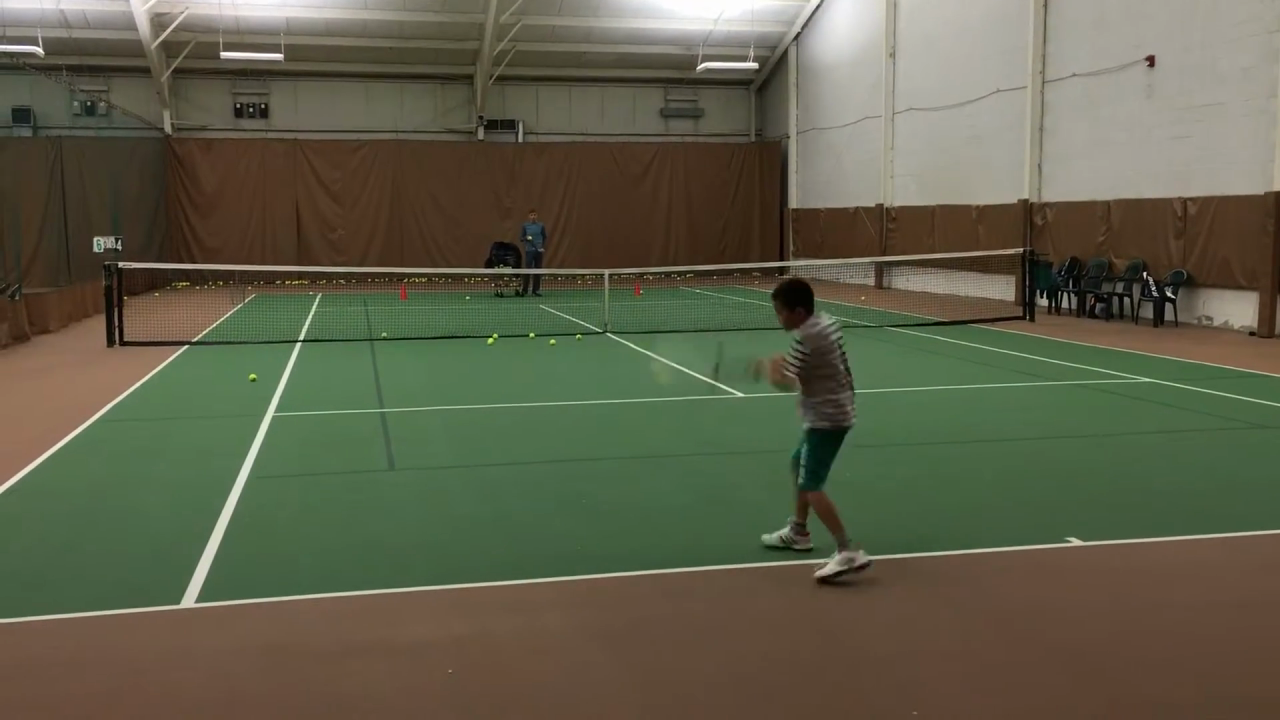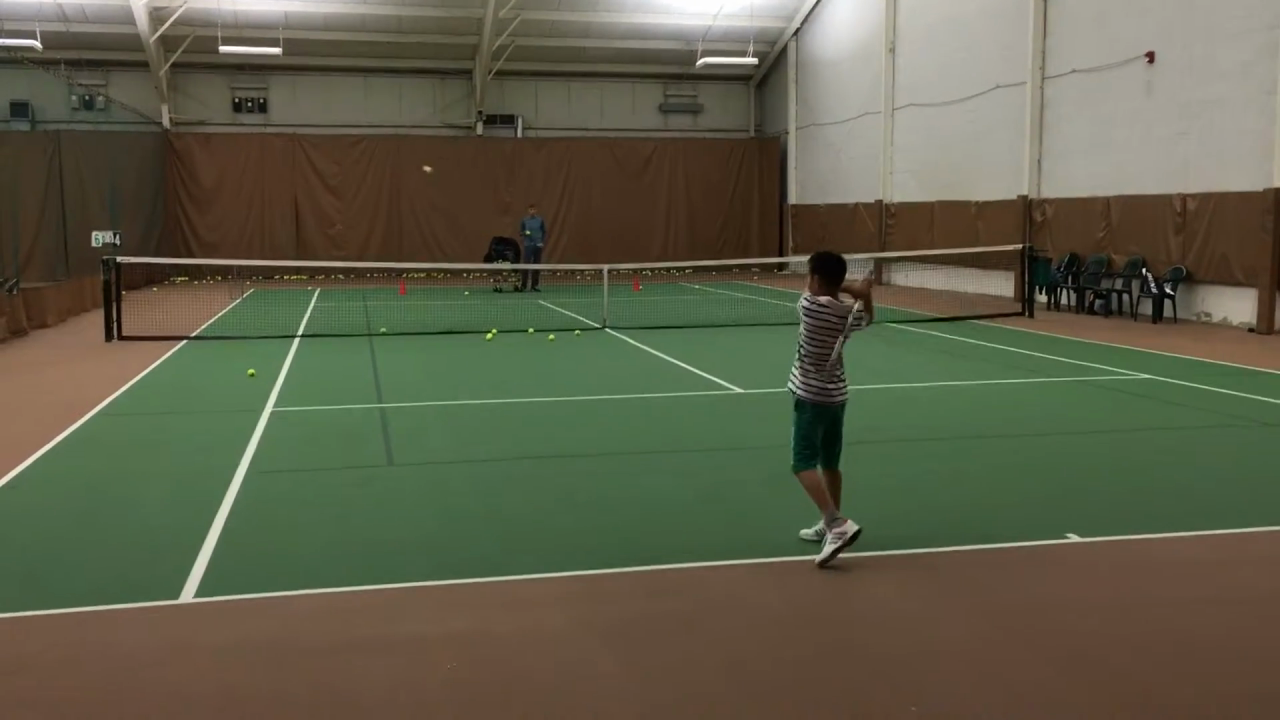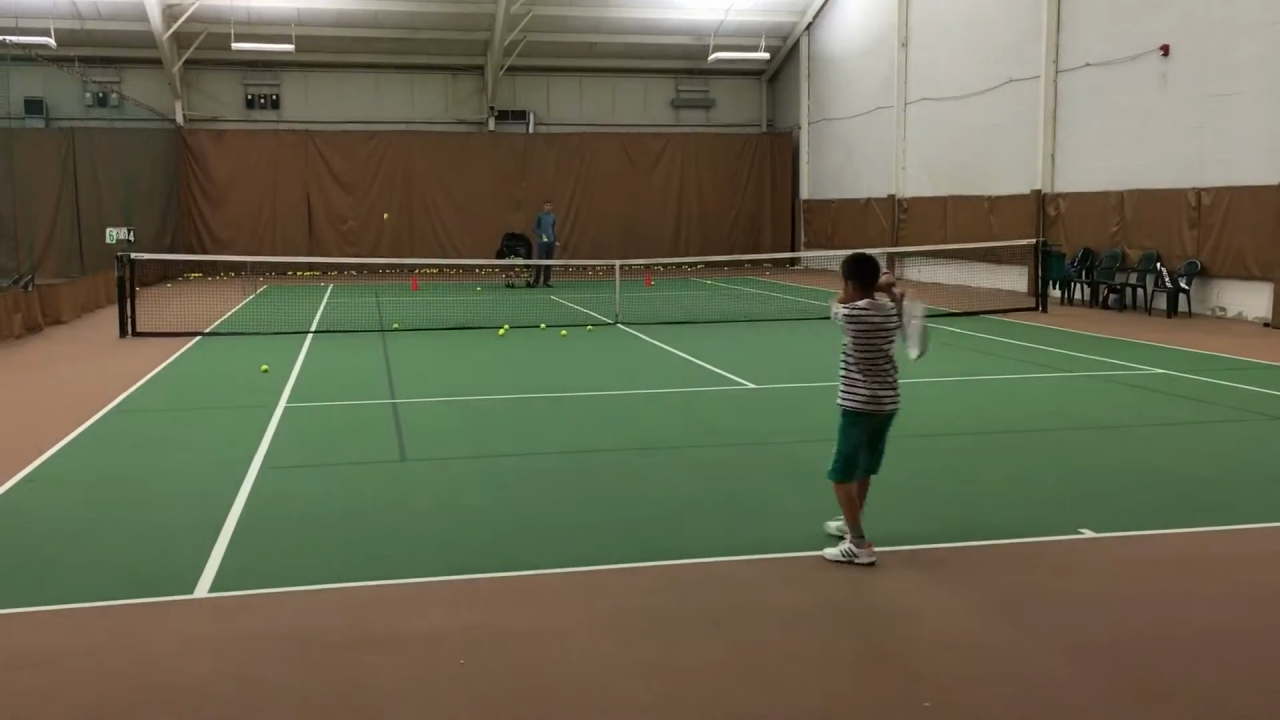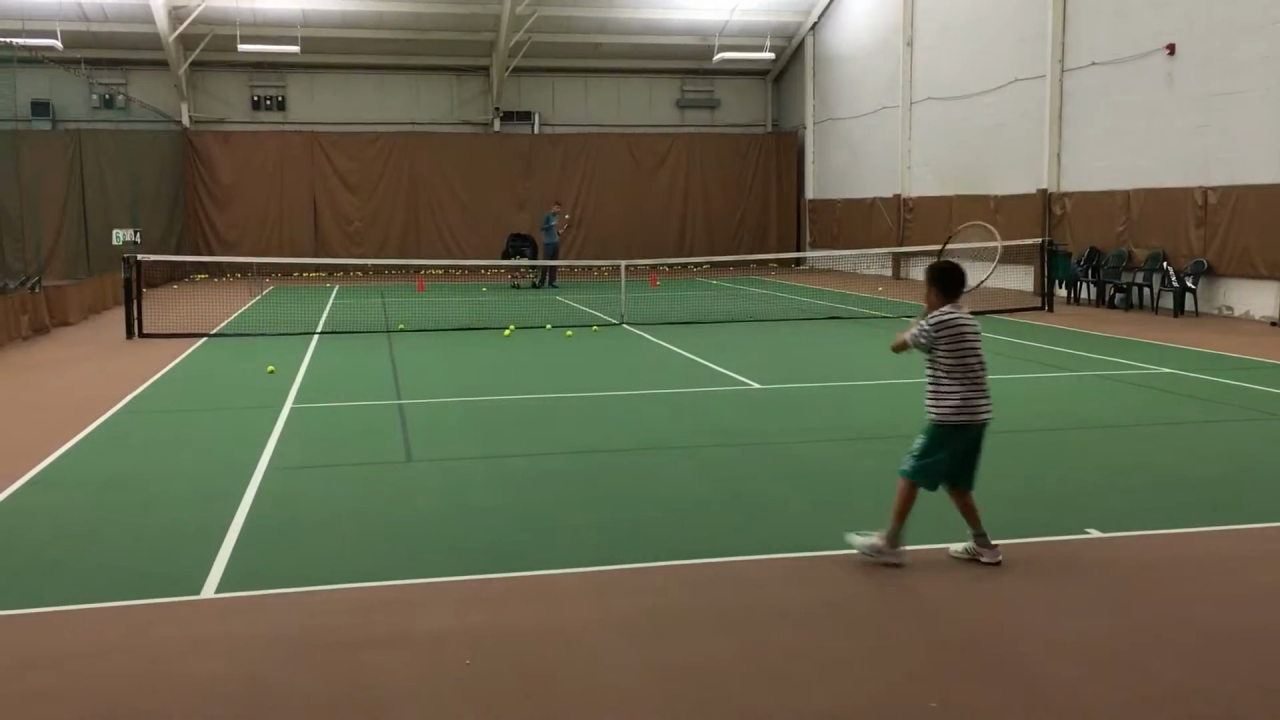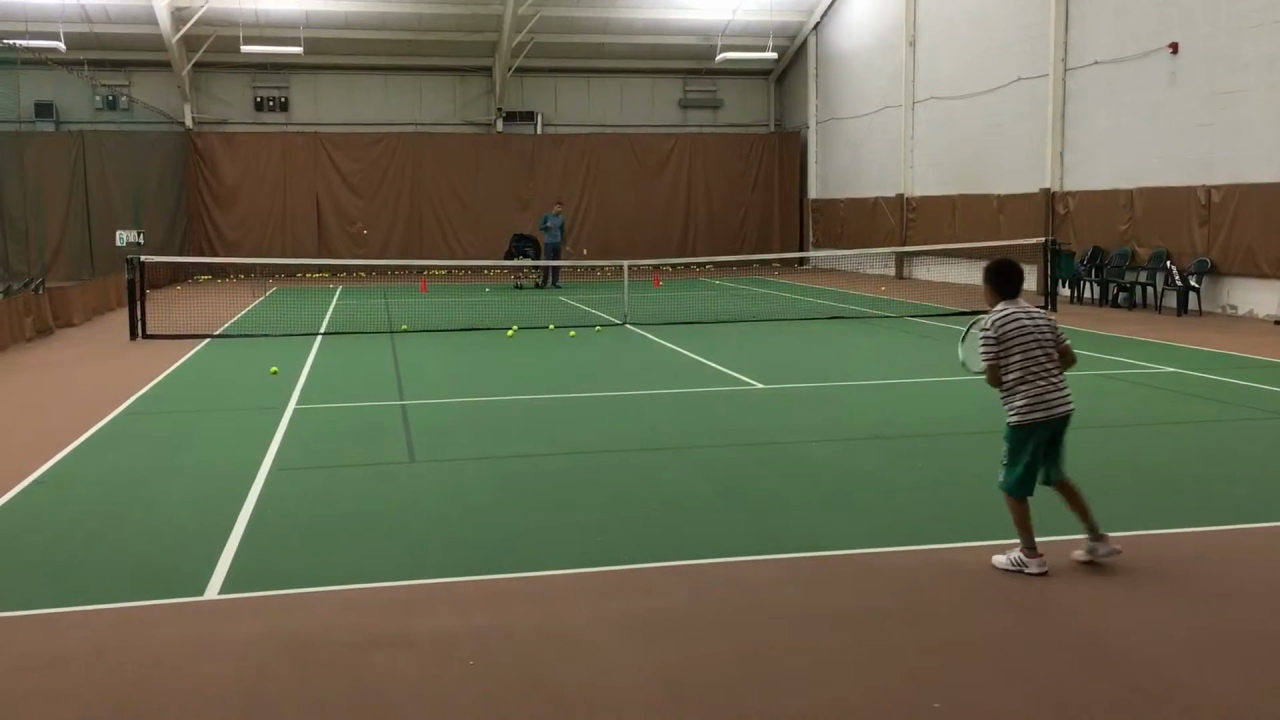
dt=0.4s
person 1, frame 1
left shoulder: (807, 337)
right shoulder: (826, 324)
left elbow: (785, 383)
left wrist: (772, 367)
right wrist: (782, 362)
left hip: (825, 420)
right hip: (821, 417)
left knee: (810, 485)
right knee: (800, 470)
left ankle: (848, 552)
right ankle: (798, 532)
person 1, frame 2
left shoulder: (809, 306)
right shoulder: (851, 314)
left elbow: (814, 294)
right elbow: (868, 316)
left wrist: (852, 289)
right wrist: (862, 293)
left hip: (811, 397)
right hip: (836, 395)
left knee: (804, 465)
right knee: (829, 463)
left ankle: (838, 524)
right ankle: (831, 525)
person 1, frame 3
left shoulder: (851, 314)
right shoulder: (892, 313)
left elbow: (838, 301)
left wrist: (876, 287)
right wrist: (888, 289)
left hip: (858, 404)
right hip: (888, 403)
left knee: (841, 474)
right knee: (863, 468)
left ankle: (859, 545)
right ankle: (851, 523)
person 1, frame 4
left shoulder: (937, 322)
right shoulder: (968, 321)
left elbow: (897, 345)
left wrist: (918, 323)
left hip: (951, 417)
right hip: (977, 414)
left knee: (911, 475)
right knee: (956, 482)
left ankle: (889, 543)
right ankle: (983, 545)
person 1, frame 5
left shoulder: (992, 323)
right shoulder: (1041, 316)
left elbow: (993, 378)
right elbow: (1069, 358)
left hip: (1027, 414)
right hip: (1060, 406)
left knee: (1013, 486)
right knee: (1056, 476)
left ankle: (1029, 555)
right ankle: (1097, 540)
